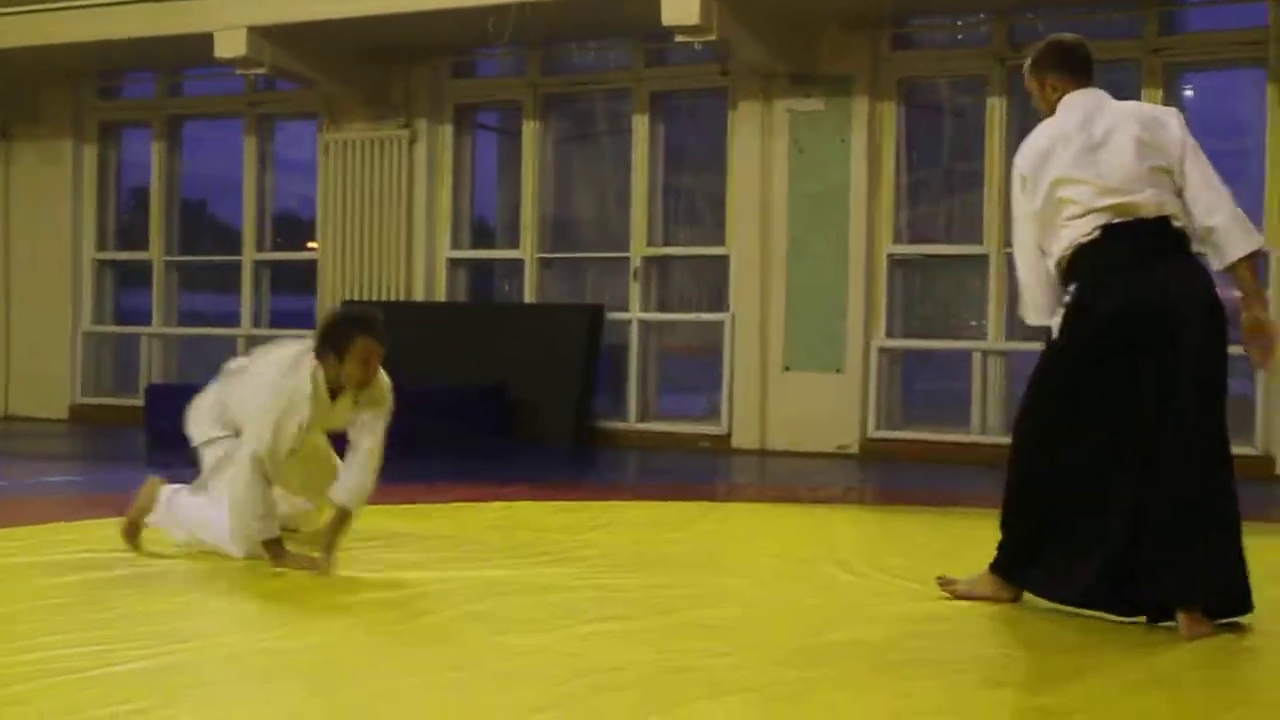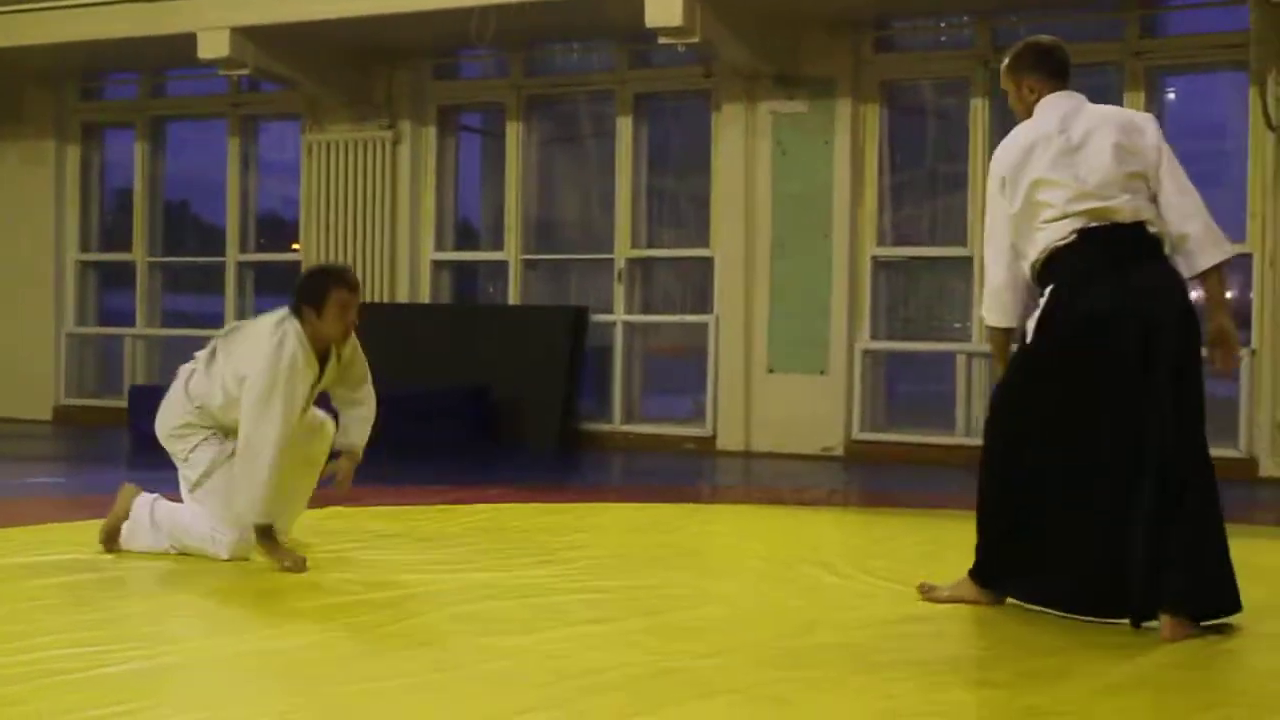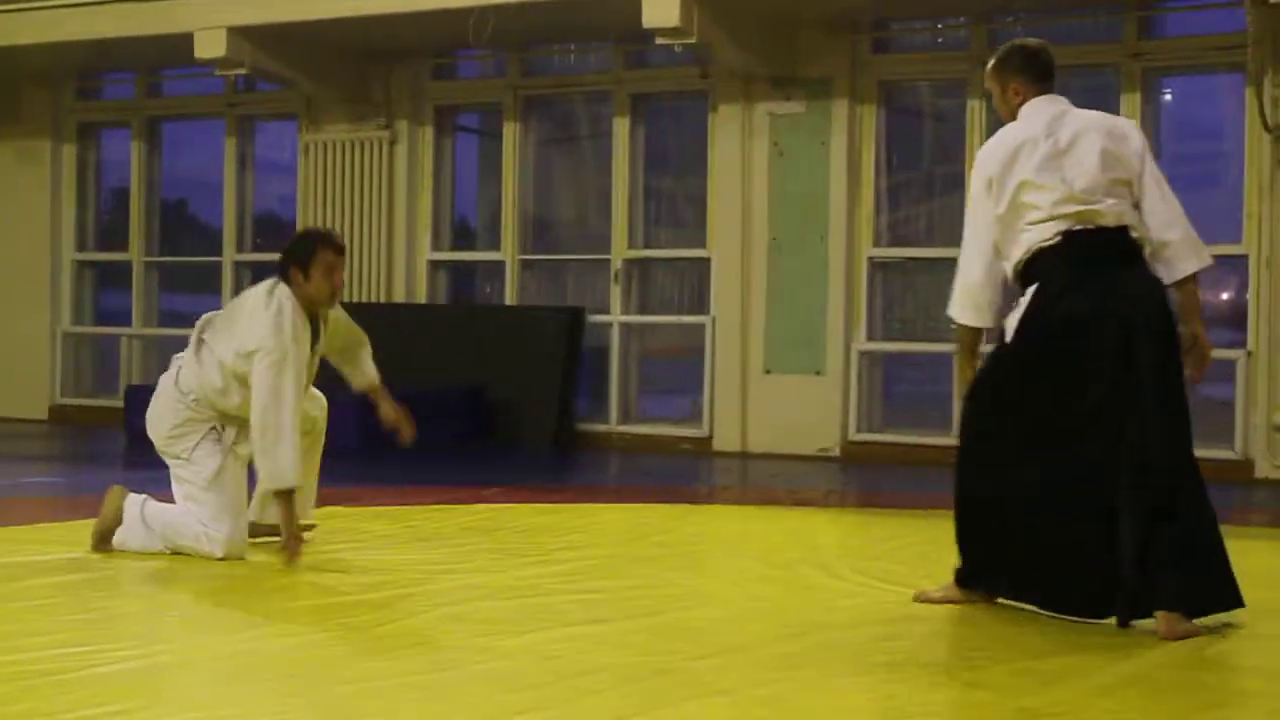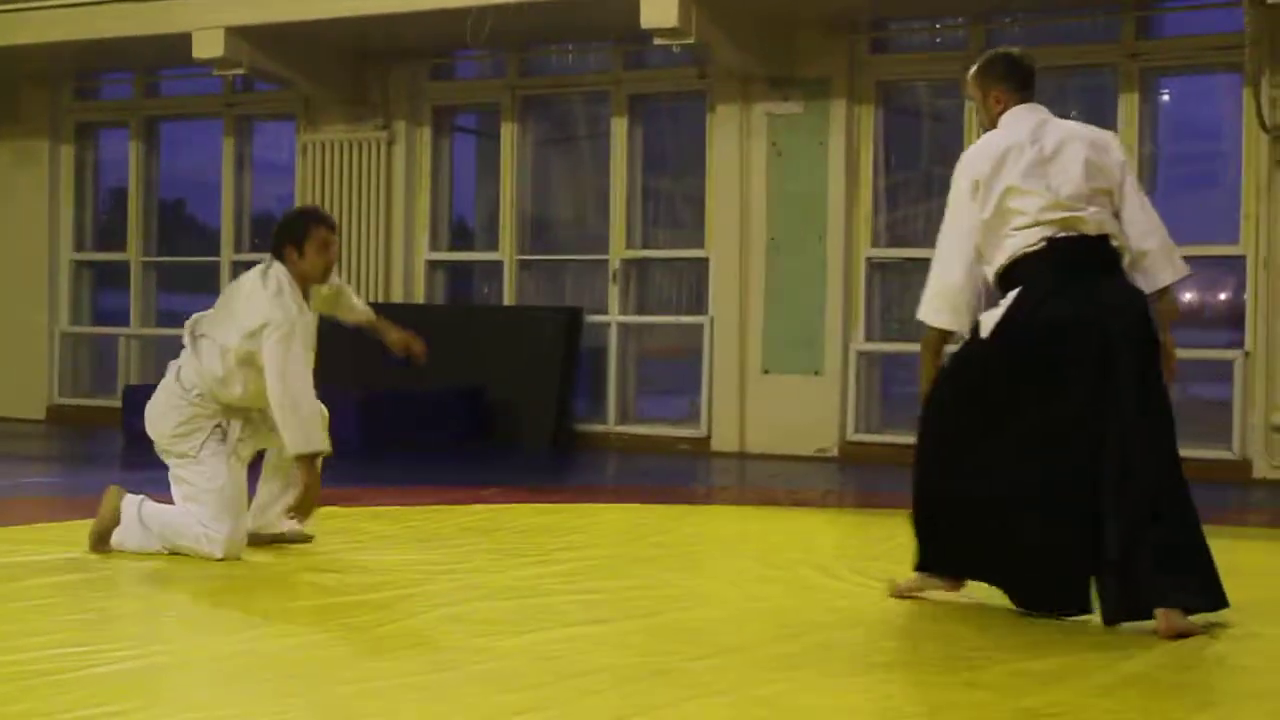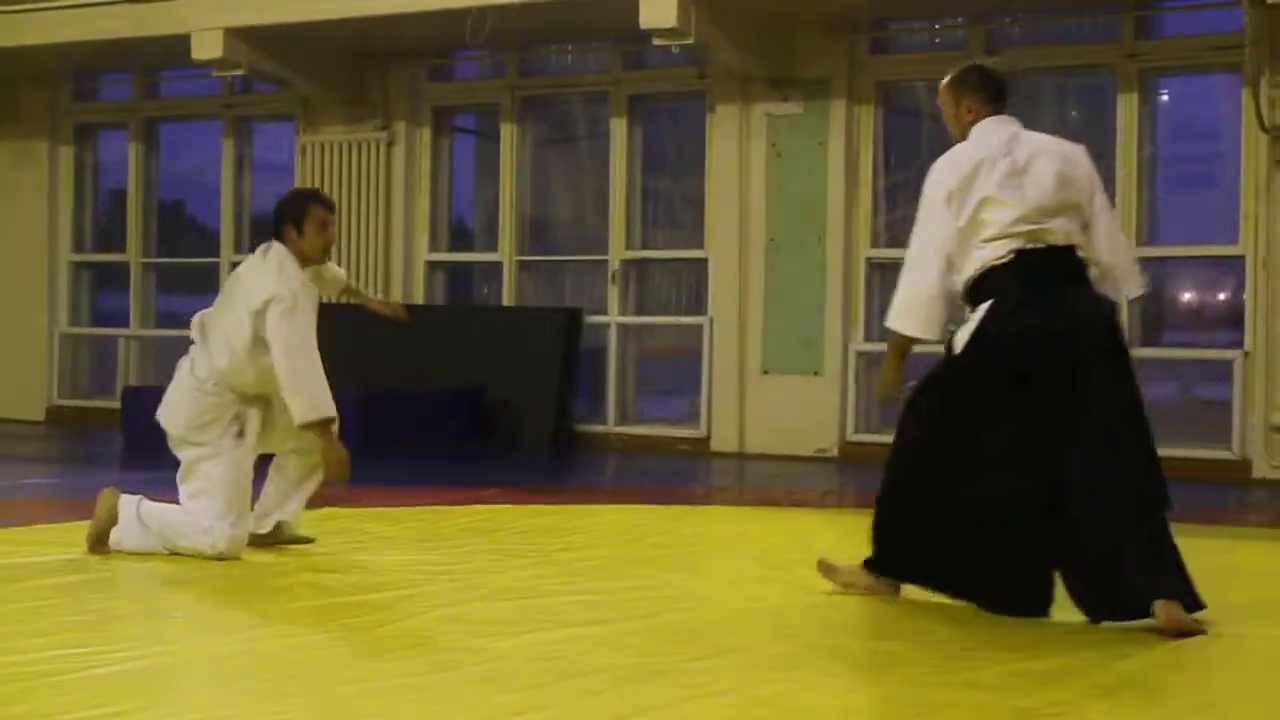
dt=0.1s
person 1, frame 1
left shoulder: (1037, 148)
right shoulder: (1159, 121)
left elbow: (1033, 259)
right elbow: (1216, 213)
left wrist: (1050, 335)
left hip: (1103, 292)
right hip: (1180, 284)
left knee: (1052, 431)
right knee: (1187, 439)
left ankle: (1012, 573)
right ankle: (1192, 602)
person 1, frame 2
left shoulder: (1014, 149)
right shoulder: (1135, 126)
left elbow: (1003, 260)
right elbow: (1189, 220)
left wrist: (1002, 351)
right wrist: (1217, 312)
left hip: (1079, 296)
right hip: (1153, 288)
left knee: (1022, 434)
right knee: (1164, 443)
left ankle: (991, 578)
right ankle: (1172, 604)
person 1, frame 3
left shoulder: (999, 150)
right shoulder: (1118, 132)
left elbow: (980, 255)
right elbow: (1167, 229)
left wrist: (965, 350)
right wrist: (1190, 319)
left hip: (1059, 298)
right hip: (1133, 292)
left knee: (995, 425)
right knee: (1148, 444)
left ankle: (983, 577)
right ankle: (1172, 601)
person 1, frame 4
left shoulder: (983, 156)
right shoulder: (1098, 143)
left elbow: (956, 258)
right elbow: (1146, 240)
left wrist: (931, 351)
right wrist: (1164, 328)
left hip: (1039, 304)
right hip: (1113, 299)
left knee: (954, 418)
right knee: (1133, 447)
left ankle: (943, 564)
right ankle: (1165, 599)
person 1, frame 5
left shoulder: (953, 167)
right shoulder: (1068, 156)
left elbow: (925, 265)
right elbow: (1111, 255)
left wrist: (895, 359)
right wrist: (1109, 324)
left hip: (1008, 313)
right hip: (1080, 311)
left knee: (933, 431)
right knee: (1111, 452)
left ankle: (887, 569)
right ankle: (1162, 594)
person 2, frame 1
left shoulder: (375, 385)
right shoulder: (283, 392)
left elbow: (367, 454)
right elbow: (248, 476)
left wrist: (340, 519)
right wrist: (276, 551)
right hip: (227, 424)
right knee: (245, 543)
right ankle: (161, 502)
person 2, frame 2
left shoulder: (338, 340)
right shoulder: (277, 359)
left elbow: (357, 396)
right elbow: (259, 453)
left wrist: (349, 459)
right wrist: (268, 542)
right hip: (195, 420)
right knee: (230, 541)
right ankle: (137, 510)
person 2, frame 3
left shoulder: (298, 299)
right shoulder: (279, 334)
left elbow: (348, 345)
right elbow: (275, 425)
left wrist: (383, 400)
right wrist: (286, 510)
left hip: (219, 400)
right hip: (190, 417)
right knee: (224, 540)
left ankle: (265, 519)
right ankle: (129, 512)
person 2, frame 4
left shoulder: (282, 277)
right shoulder: (283, 310)
left elbow: (334, 294)
right elbow: (291, 393)
left wrist: (385, 328)
right wrist: (310, 471)
left hip: (228, 397)
right hip: (191, 414)
left knee: (313, 416)
right knee: (224, 539)
left ankle: (267, 524)
right ankle: (126, 512)
person 2, frame 5
left shoulder: (276, 259)
right shoulder: (285, 287)
left elbow: (318, 272)
right elbow: (298, 365)
left wrist: (367, 299)
right wrist: (327, 434)
left hip: (238, 396)
right hip: (209, 408)
left knee: (313, 434)
right knee: (223, 538)
left ankle: (265, 527)
right ankle: (121, 513)
